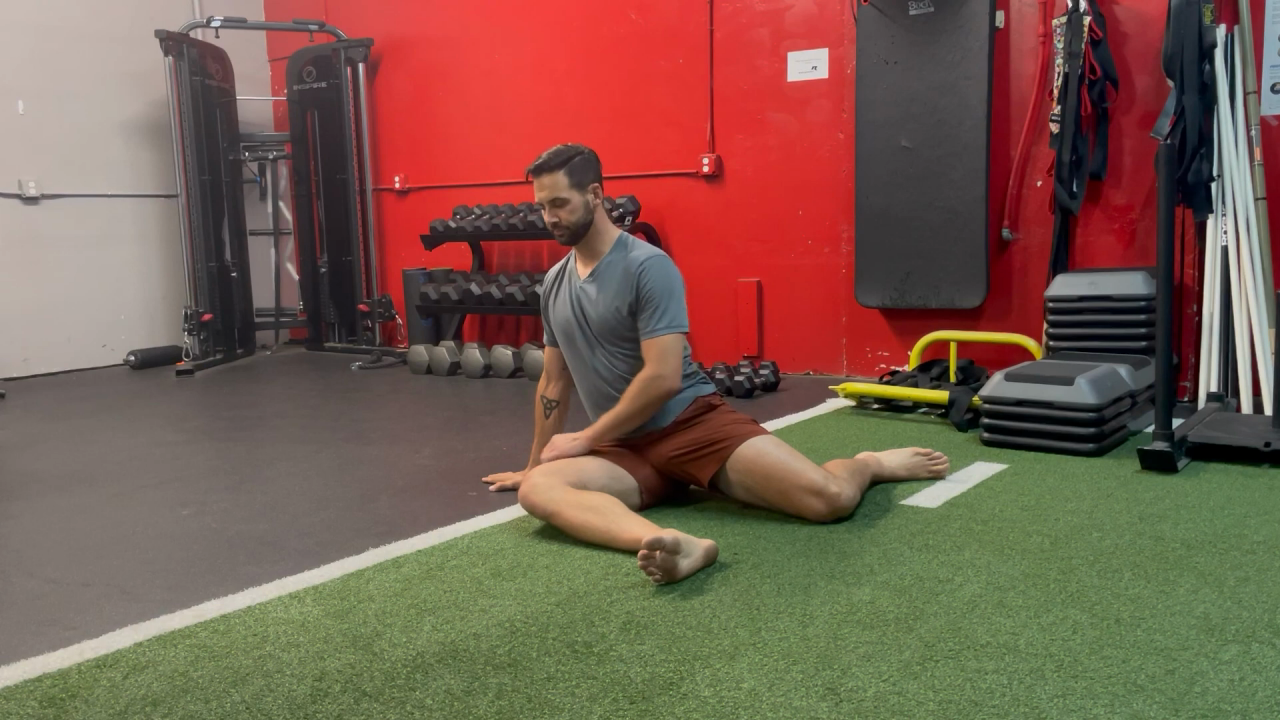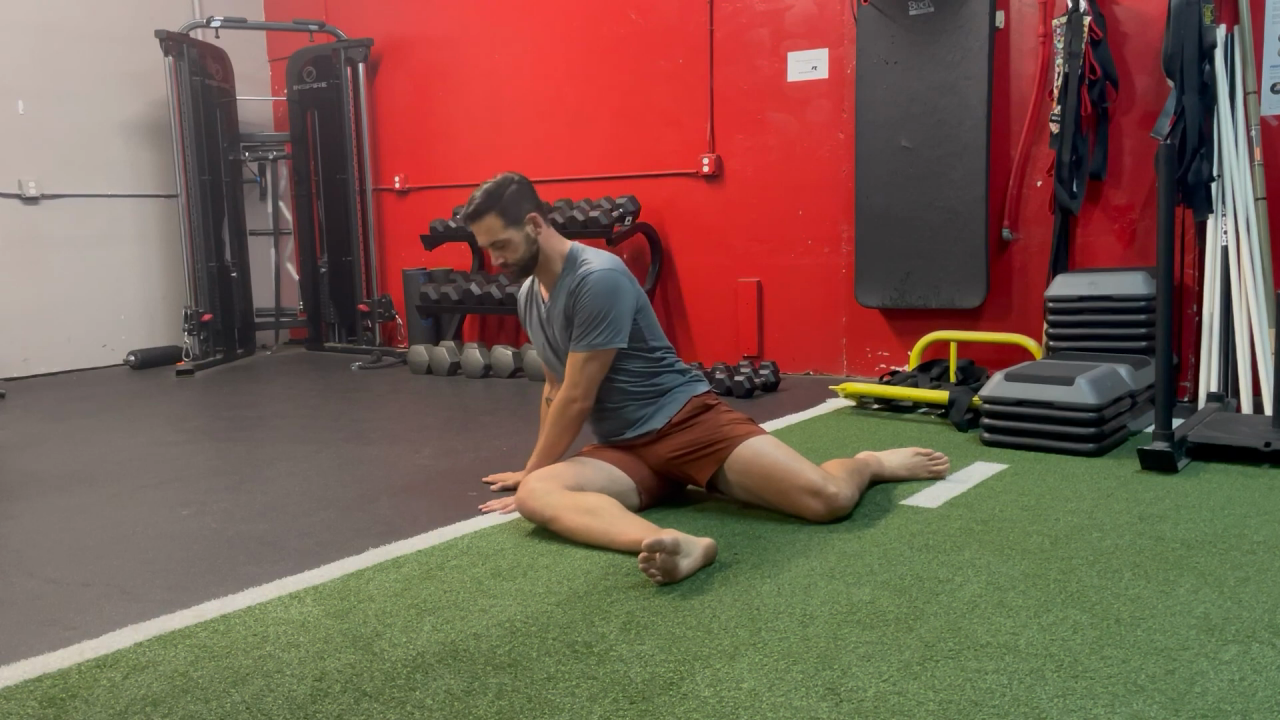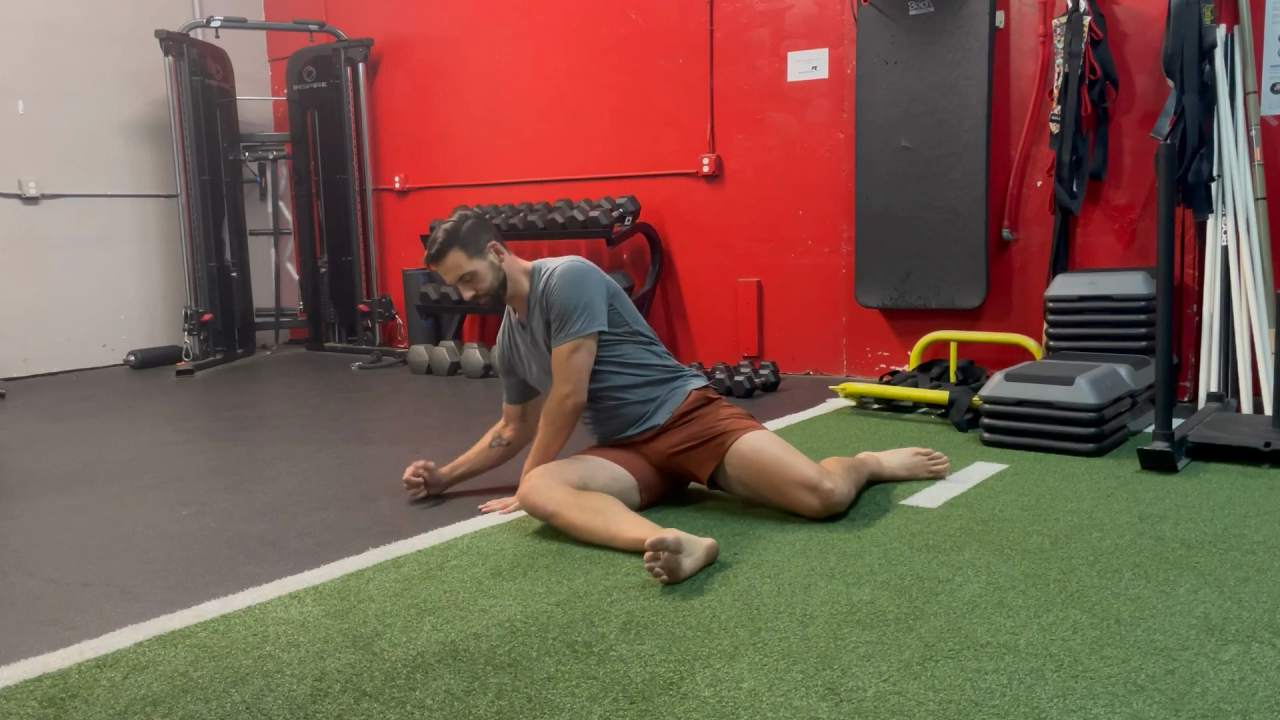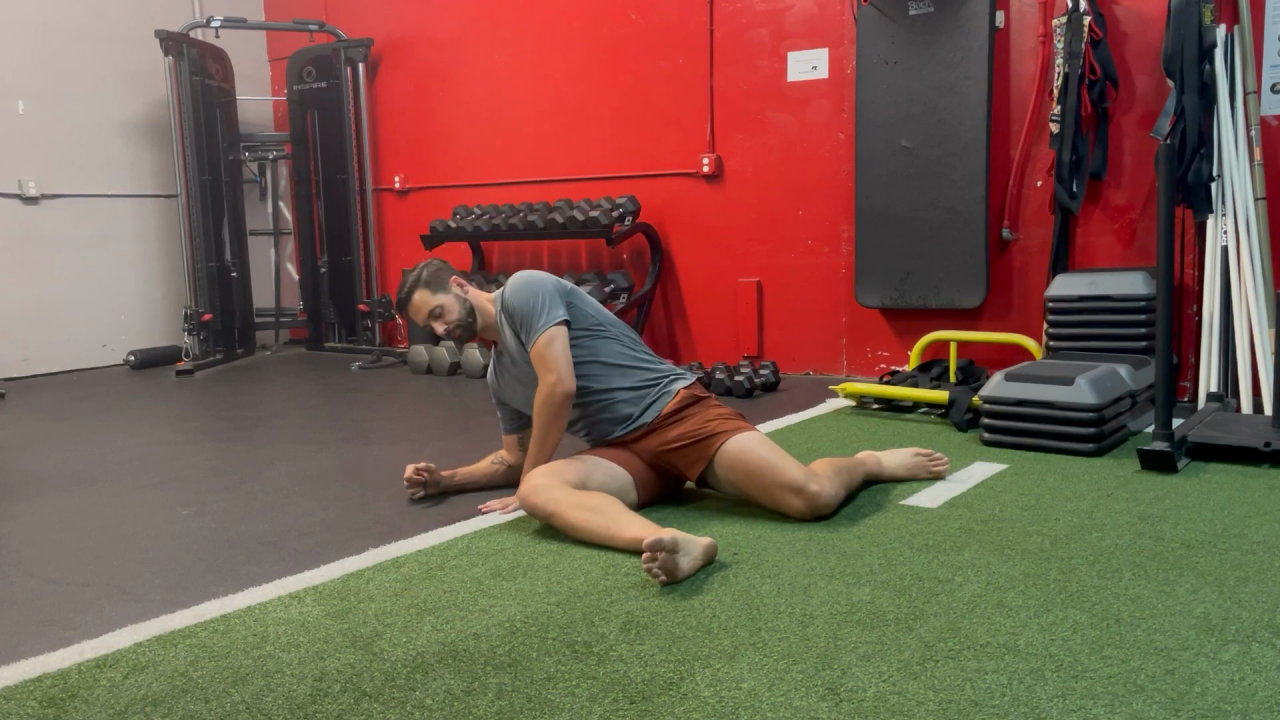
dt=0.5s
person 1, frame 1
left shoulder: (647, 266)
right shoulder: (555, 283)
left elbow: (664, 377)
right elbow: (553, 383)
left wrist: (588, 439)
right wrist: (532, 464)
left hip: (692, 422)
right hip: (625, 450)
left knee: (830, 498)
right knee: (535, 490)
left ankle: (871, 465)
right ankle: (672, 543)
person 1, frame 2
left shoulder: (598, 279)
right shoulder: (528, 298)
left elbow: (578, 400)
right elbow: (555, 389)
left wrist: (534, 470)
right wrist: (526, 474)
left hip: (687, 419)
right hip: (625, 450)
left knee: (828, 497)
right knee: (536, 497)
left ankle: (874, 464)
right ankle: (668, 543)
person 1, frame 3
left shoulder: (567, 278)
right shoulder: (510, 337)
left elbow: (568, 398)
right elbow: (513, 430)
left wrist: (526, 476)
right wrist: (445, 476)
left hip: (685, 415)
right hip: (626, 448)
left knee: (824, 494)
right knee: (540, 492)
left ankle: (870, 464)
right ankle: (675, 542)
person 1, frame 4
left shoulder: (525, 288)
right shoulder: (499, 375)
left elbow: (559, 386)
right elbow: (514, 459)
left wrist: (528, 476)
right wrist: (446, 479)
left hip: (676, 411)
right hip: (625, 450)
left knee: (811, 496)
right knee: (539, 490)
left ankle: (869, 463)
right ankle: (669, 544)
